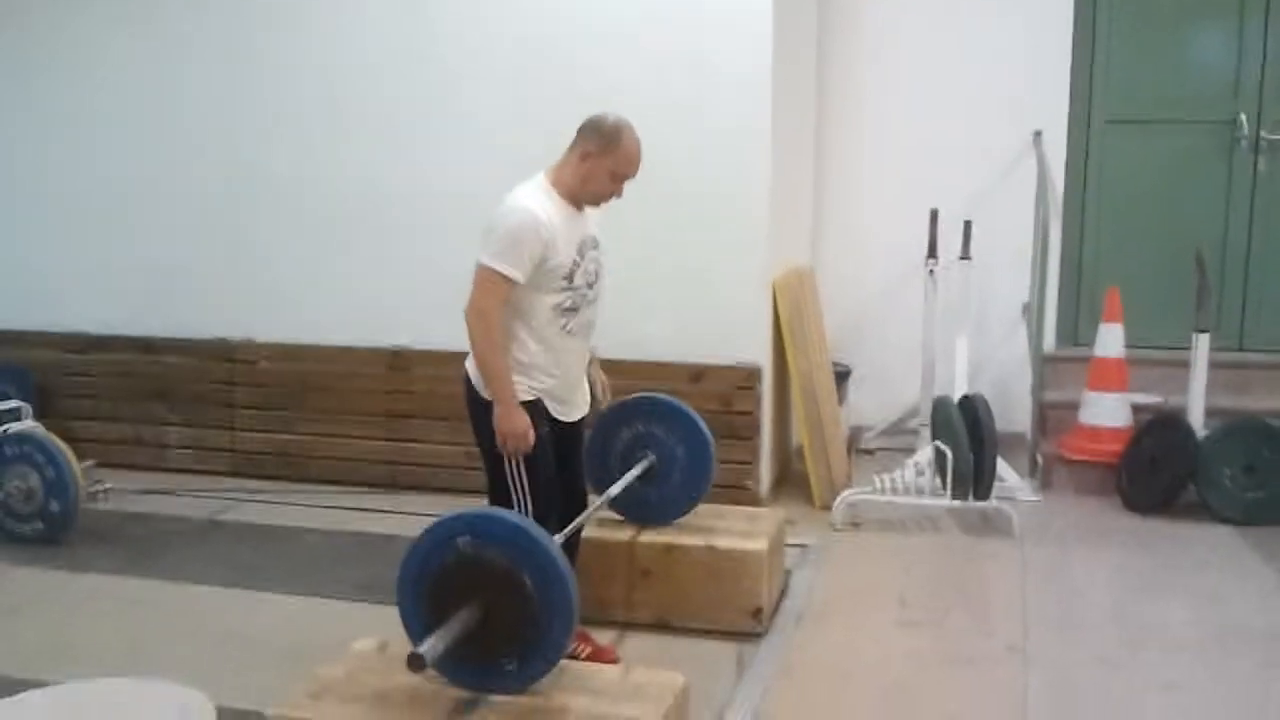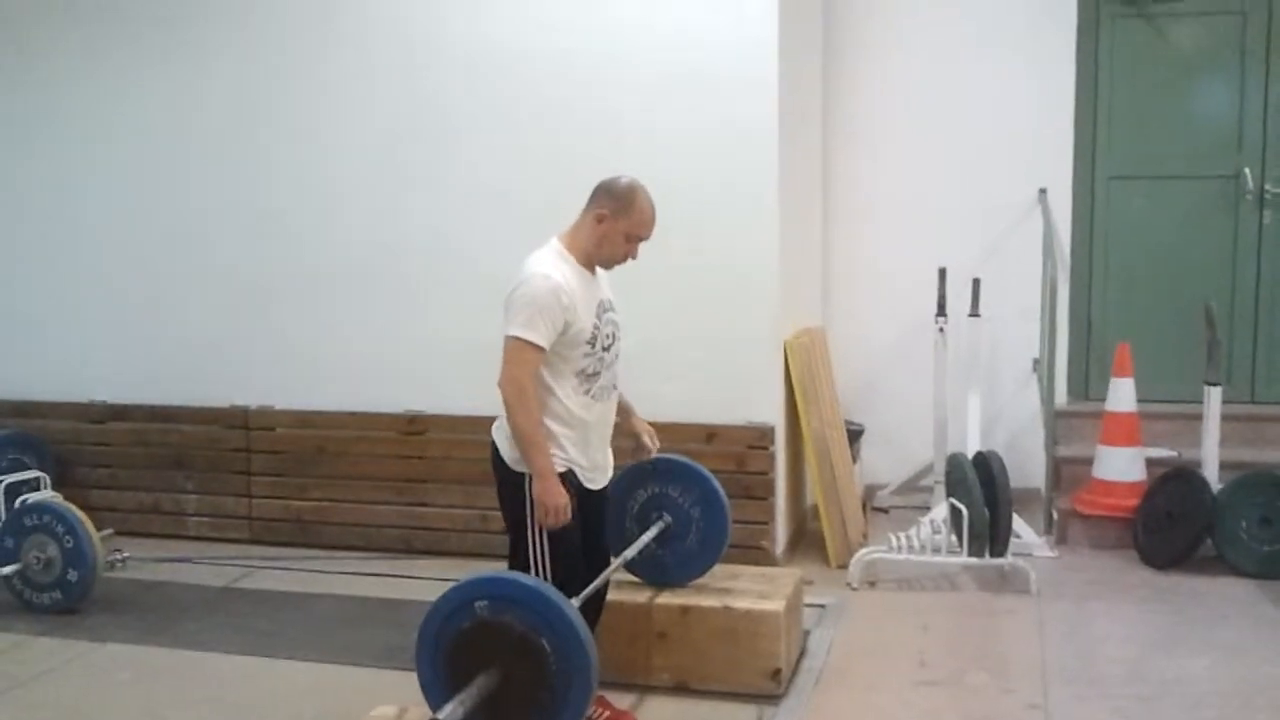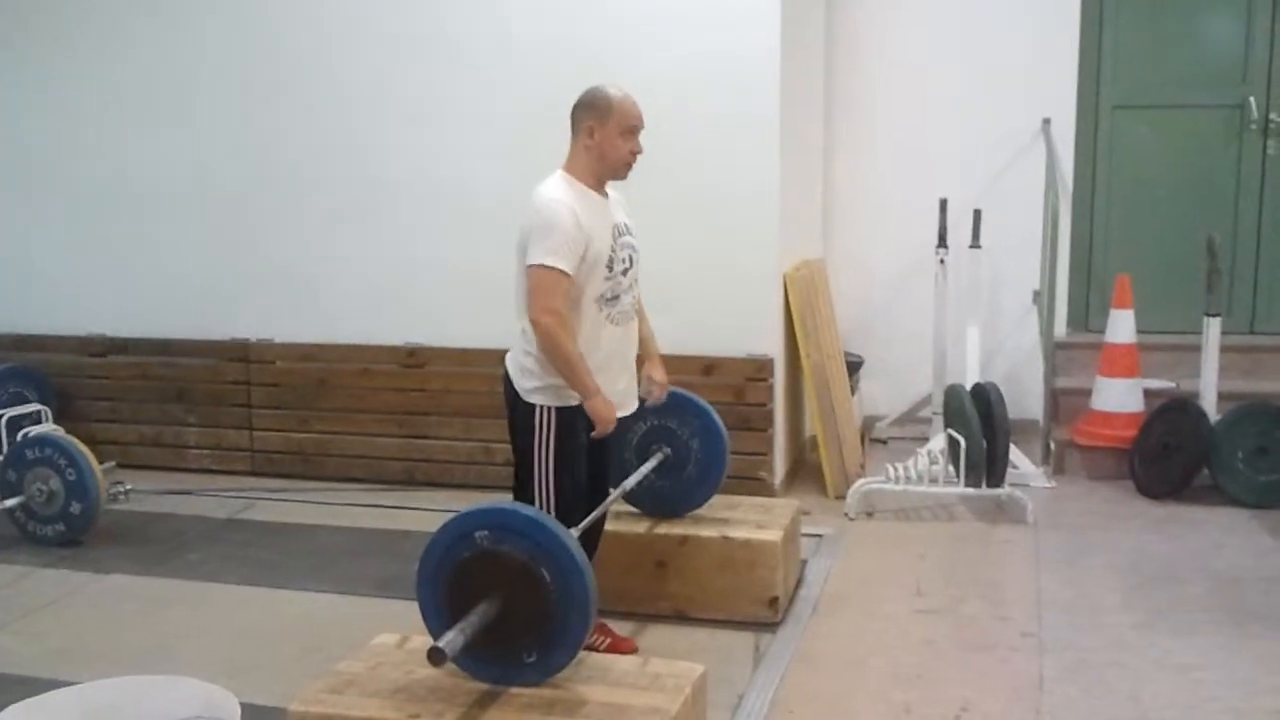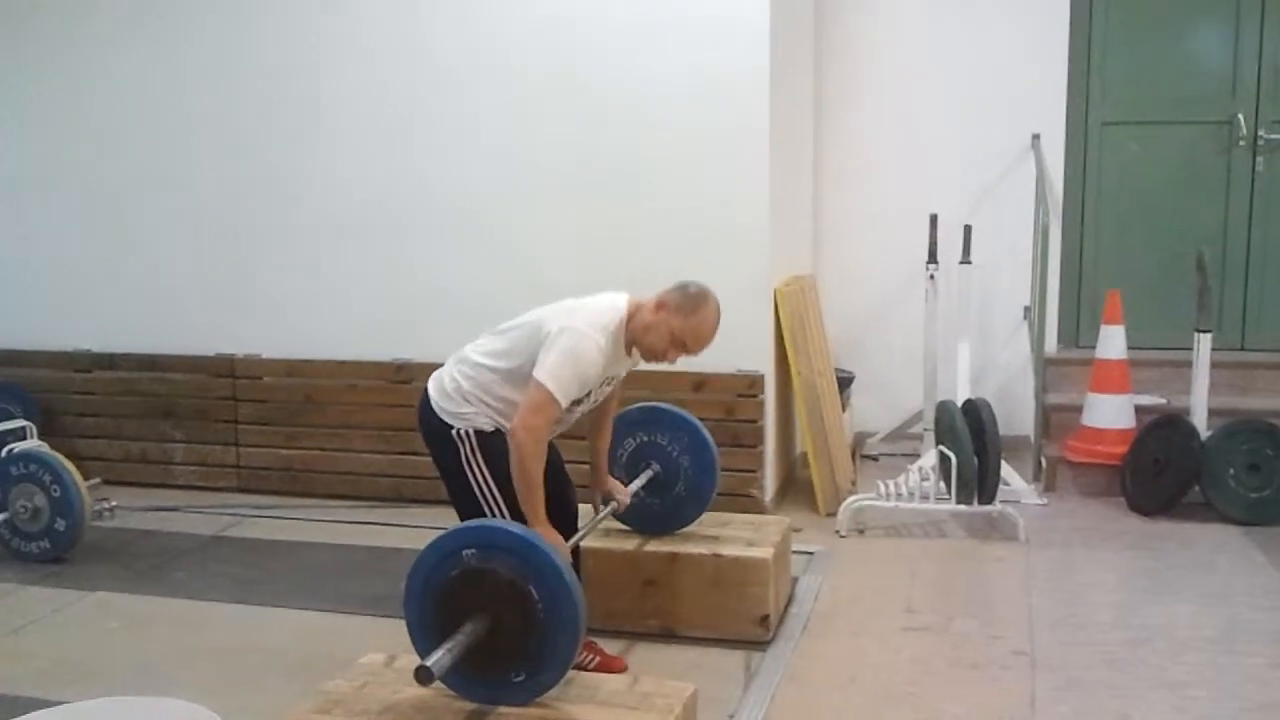
dt=1s
person 1, frame 1
left shoulder: (579, 213)
right shoulder: (526, 215)
right elbow: (482, 310)
left wrist: (587, 370)
right wrist: (505, 403)
left hip: (563, 396)
right hip: (516, 398)
left knee: (567, 515)
right knee: (525, 525)
person 1, frame 2
left shoulder: (592, 277)
right shoulder: (545, 281)
right elbow: (516, 384)
left wrist: (630, 416)
right wrist: (544, 478)
left hip: (586, 465)
right hip: (542, 469)
left knee: (589, 584)
person 1, frame 3
left shoulder: (609, 201)
right shoulder: (558, 208)
left elbow: (624, 292)
right elbow: (546, 315)
left wrist: (651, 358)
right wrist: (590, 394)
left hip: (595, 393)
right hip: (551, 396)
left knee: (587, 514)
right knee: (546, 524)
person 1, frame 4
left shoulder: (629, 330)
right shoulder: (588, 336)
left elbow: (601, 400)
right elbow: (526, 431)
left wrist: (602, 475)
right wrist: (536, 527)
left hip: (508, 411)
right hip: (460, 414)
left knee: (562, 518)
